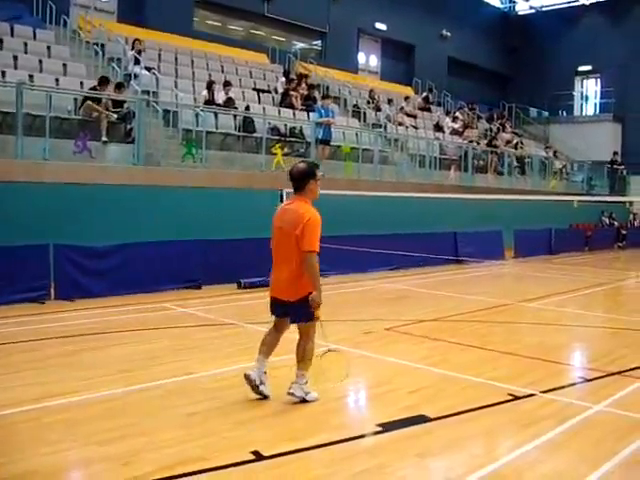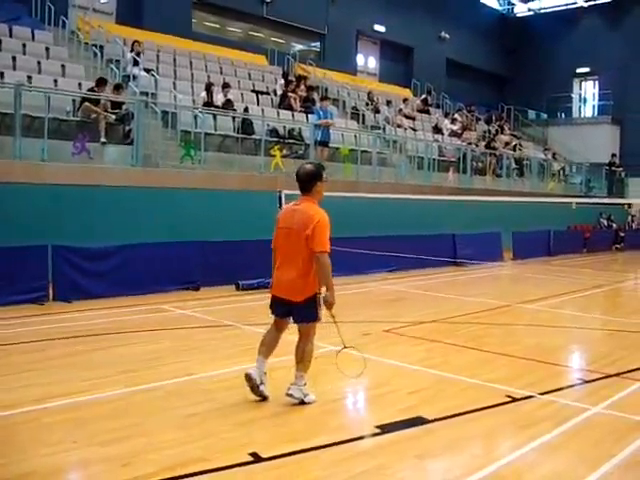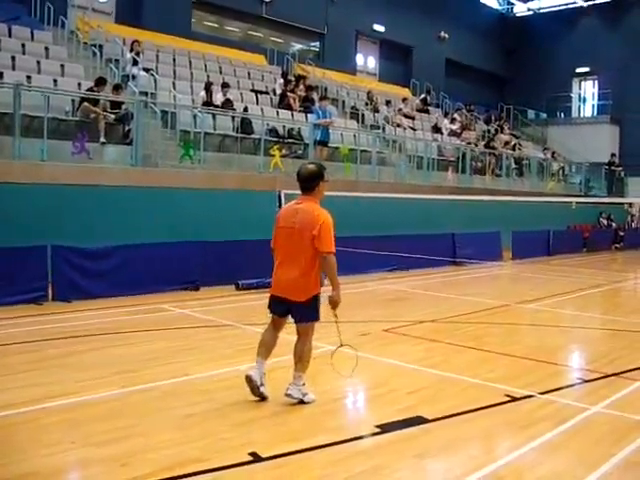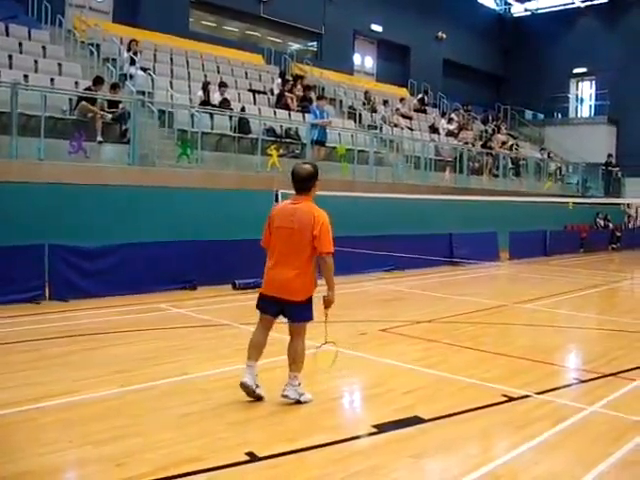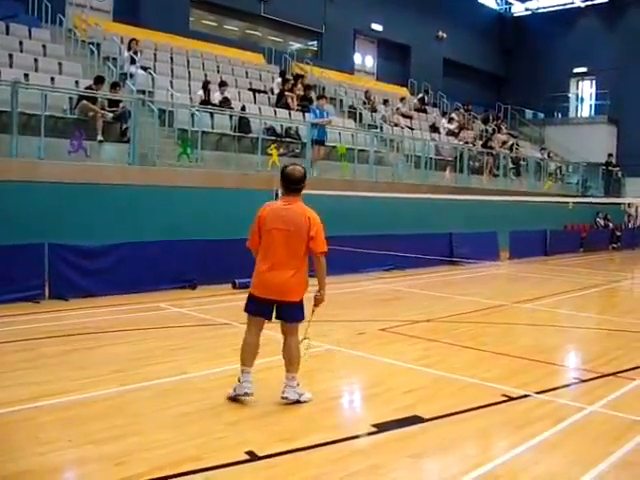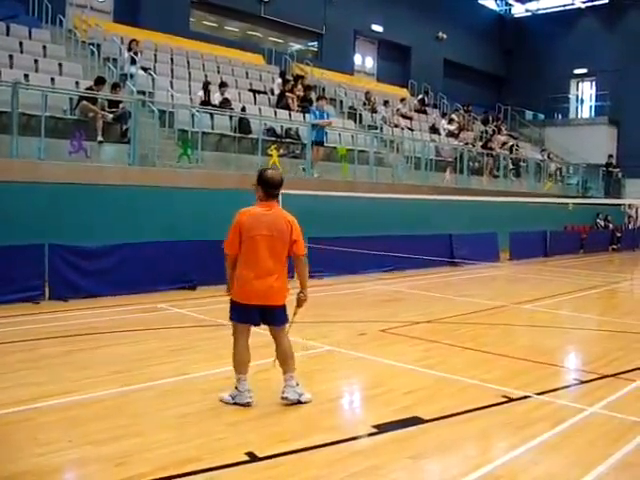
dt=0.2s
person 1, frame 1
left shoulder: (281, 210)
right shoulder: (309, 215)
right elbow: (310, 256)
right wrist: (317, 291)
left hip: (279, 284)
right hip: (300, 287)
left knee: (279, 326)
right knee: (307, 334)
left ankle: (258, 371)
right ankle: (300, 386)
person 1, frame 2
left shoulder: (285, 211)
right shoulder: (317, 216)
left elbow: (276, 249)
right elbow: (321, 256)
right wrist: (329, 290)
left hip: (281, 284)
right hip: (304, 287)
left knee: (277, 326)
right knee: (307, 335)
left ankle: (258, 370)
right ankle: (298, 386)
person 1, frame 3
left shoulder: (284, 211)
right shoulder: (320, 216)
left elbow: (275, 248)
right elbow: (327, 256)
right wrist: (335, 289)
left hip: (280, 283)
right hip: (305, 287)
left knee: (274, 326)
right knee: (304, 335)
left ankle: (257, 371)
right ankle: (297, 386)
person 1, frame 4
left shoulder: (277, 210)
right shoulder: (318, 216)
left elbow: (267, 246)
right elbow: (325, 257)
right wrist: (330, 289)
left hip: (272, 282)
right hip: (299, 287)
left knee: (263, 326)
right knee: (297, 335)
left ankle: (250, 375)
right ankle: (293, 387)
person 1, frame 5
left shoulder: (265, 211)
right shoulder: (310, 217)
left elbow: (254, 248)
right elbow: (318, 256)
right wrist: (321, 288)
left hip: (262, 284)
right hip: (292, 287)
left knee: (253, 330)
right knee: (291, 335)
left ankle: (244, 383)
right ankle: (292, 387)
person 1, frame 6
left shoulder: (244, 216)
right shoulder: (289, 221)
left elbow: (230, 255)
right elbow: (299, 258)
left wrist: (230, 281)
right wrist: (303, 289)
left hip: (245, 290)
right hip: (275, 292)
left knee: (240, 337)
right knee: (281, 338)
left ankle: (242, 391)
right ankle: (291, 388)
